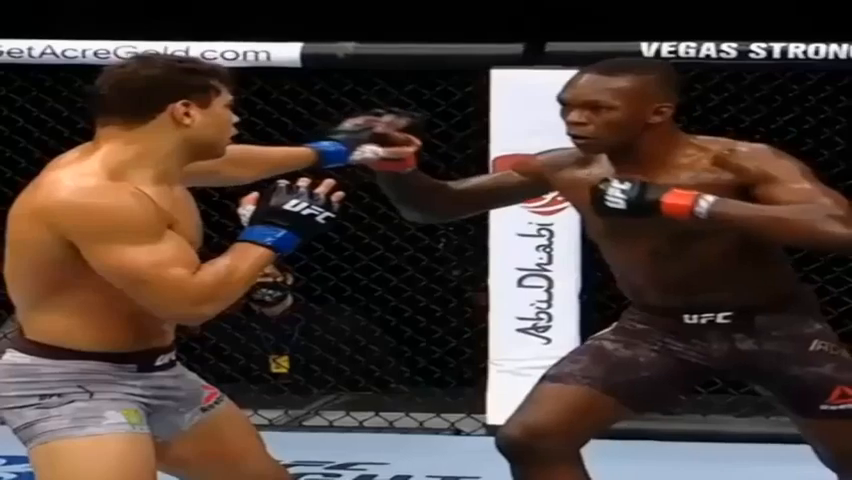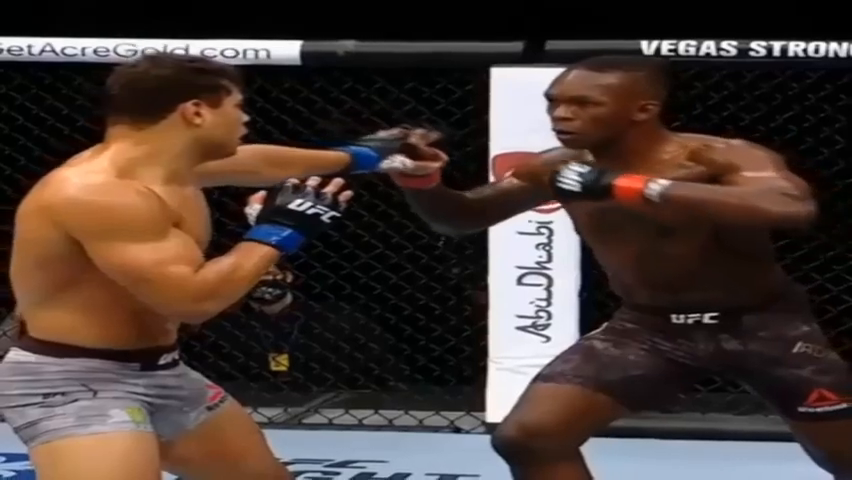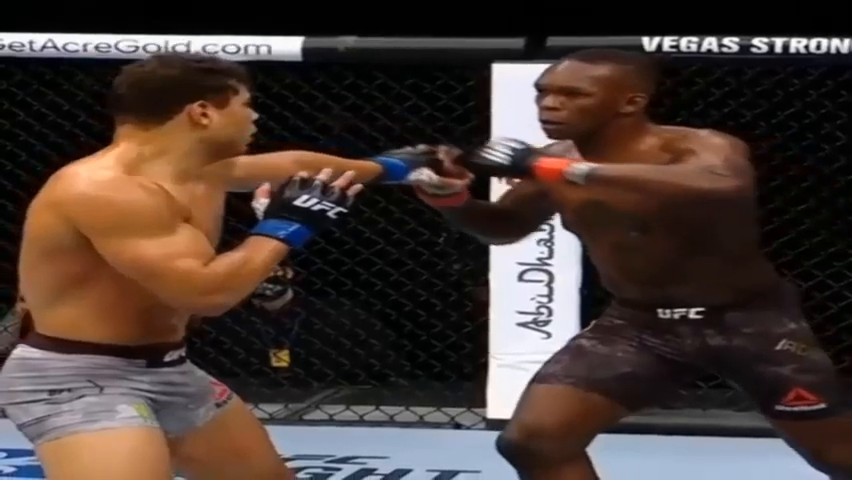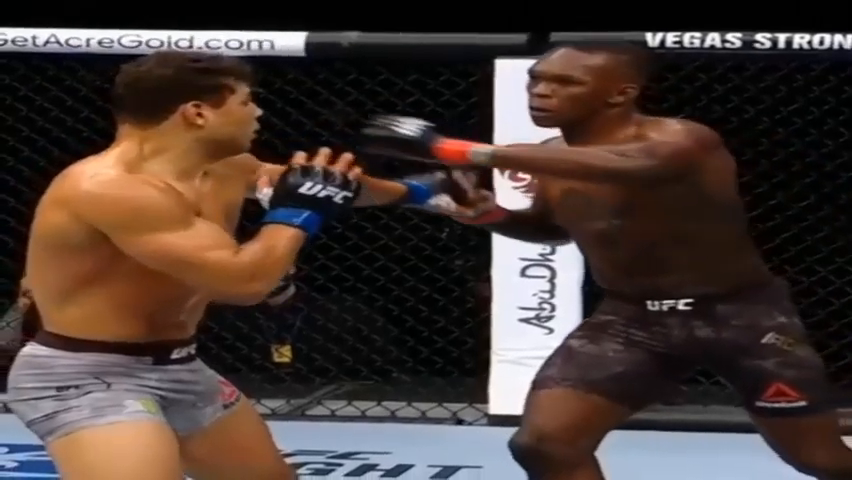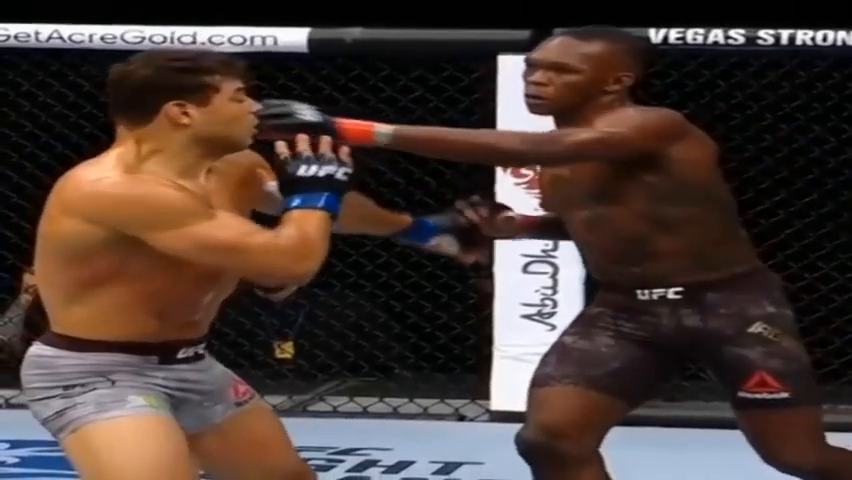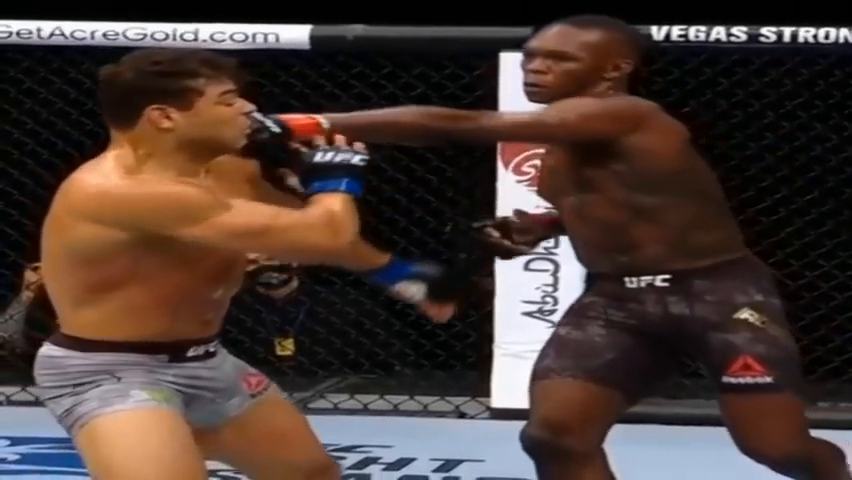
dt=0.7s
person 1, frame 1
left shoulder: (743, 163)
right shoulder: (566, 170)
right elbow: (435, 207)
left wrist: (680, 202)
right wrist: (395, 167)
right hip: (654, 326)
right knee: (528, 439)
person 1, frame 2
left shoulder: (721, 157)
right shoulder: (559, 168)
left elbow: (794, 207)
right elbow: (460, 218)
left wrist: (630, 186)
right wrist: (419, 180)
left hip: (761, 323)
right hip: (644, 326)
right knee: (525, 438)
person 1, frame 3
left shoulder: (703, 148)
right shoulder: (555, 161)
left elbow: (723, 184)
right elbow: (501, 228)
left wrist: (556, 169)
right wrist: (447, 194)
left hip: (748, 318)
right hip: (634, 322)
right knee: (531, 441)
person 1, frame 4
left shoulder: (682, 138)
right shoulder: (553, 158)
left elbow: (633, 166)
right elbow: (553, 226)
left wrist: (451, 150)
right wrist: (485, 212)
left hip: (739, 312)
right hip: (627, 318)
person 1, frame 5
left shoulder: (657, 129)
right shoulder: (559, 155)
left elbow: (527, 149)
left wrist: (360, 131)
right wrist: (519, 225)
left hip: (731, 303)
right hip: (622, 309)
person 1, frame 6
left shoulder: (623, 116)
right shoulder: (563, 140)
left elbow: (459, 124)
left wrist: (318, 124)
right wrist: (541, 226)
left hip: (716, 291)
right hip: (614, 299)
person 2, frame 1
left shoulder: (148, 162)
right shoulder: (90, 196)
left elbow: (225, 162)
right elbow: (191, 303)
left wrist: (326, 152)
right wrist: (271, 234)
left hip: (157, 373)
right hip: (69, 385)
person 2, frame 2
left shoulder: (170, 163)
right shoulder: (96, 194)
left elbow: (256, 163)
right elbow: (194, 299)
left wrist: (356, 157)
right wrist: (277, 233)
left hip: (161, 373)
right hip: (72, 383)
person 2, frame 3
left shoulder: (202, 168)
right shoulder: (104, 191)
left elbow: (290, 164)
right elbow: (208, 292)
left wrist: (386, 168)
right wrist: (286, 225)
left hip: (167, 371)
right hip: (76, 380)
person 2, frame 4
left shoulder: (224, 167)
right shoulder: (108, 190)
left elbow: (316, 178)
right elbow: (245, 280)
left wrist: (412, 191)
right wrist: (297, 212)
left hip: (179, 368)
right hip: (86, 377)
person 2, frame 5
left shoulder: (232, 169)
right shoulder: (112, 190)
left elbow: (329, 208)
right elbow: (291, 260)
left wrist: (418, 228)
right wrist: (314, 191)
left hip: (189, 366)
person 2, frame 6
left shoulder: (224, 172)
left elbow: (314, 227)
right elbow: (320, 235)
left wrist: (394, 272)
right wrist: (335, 179)
left hip: (204, 363)
